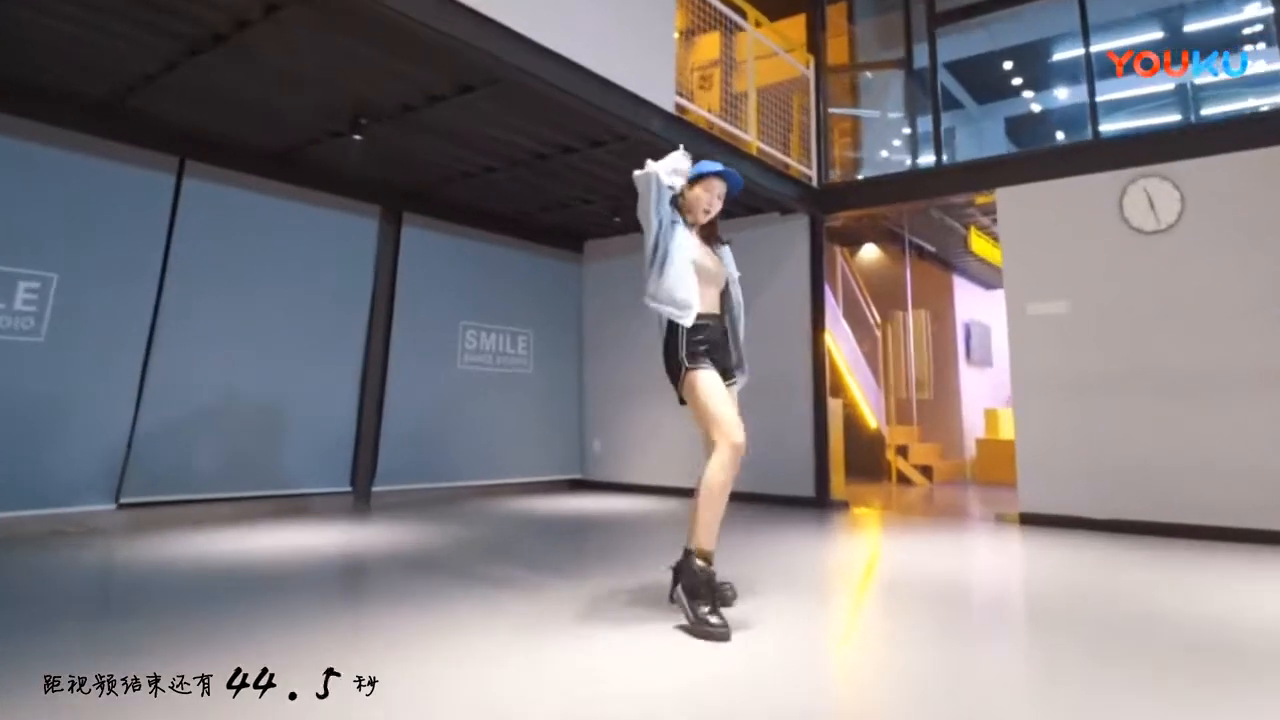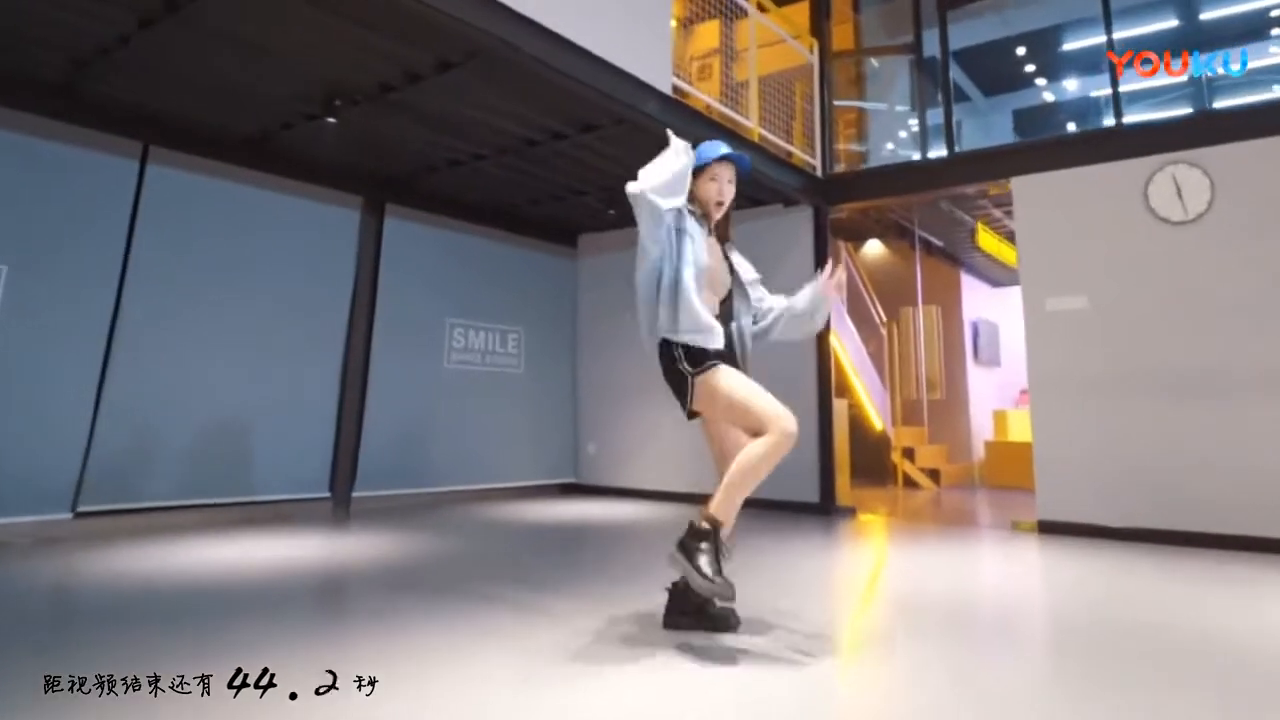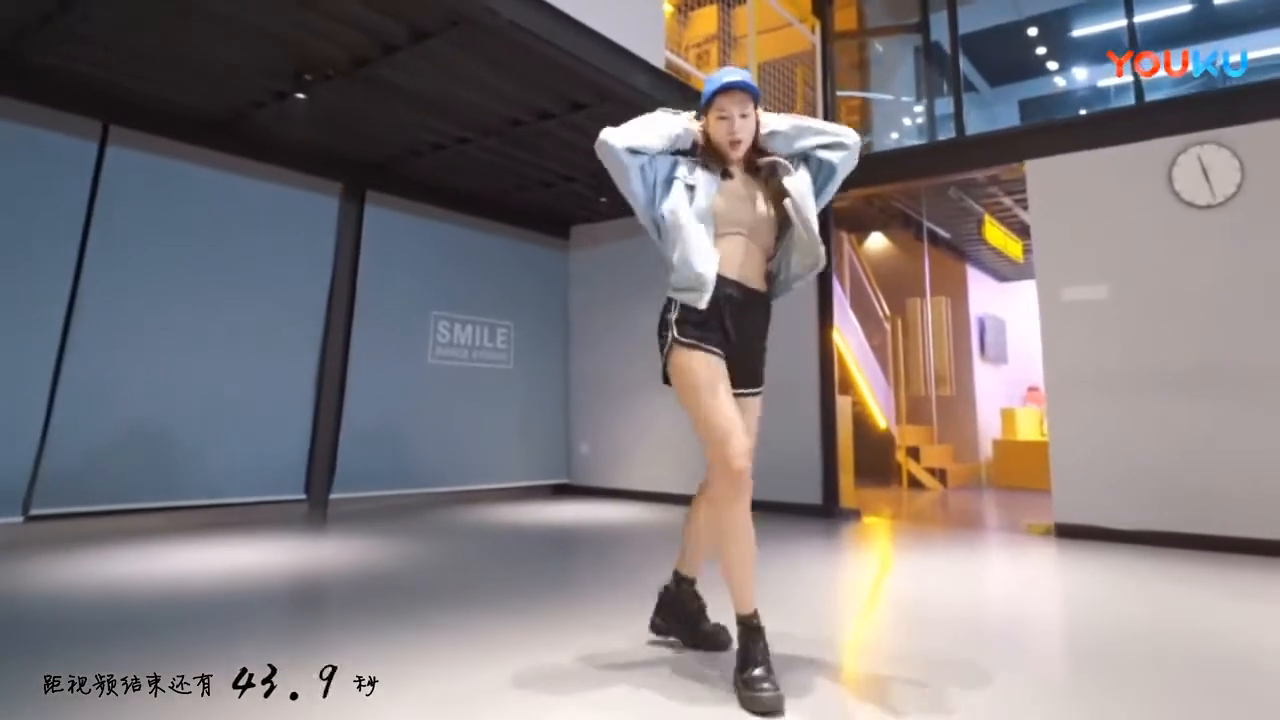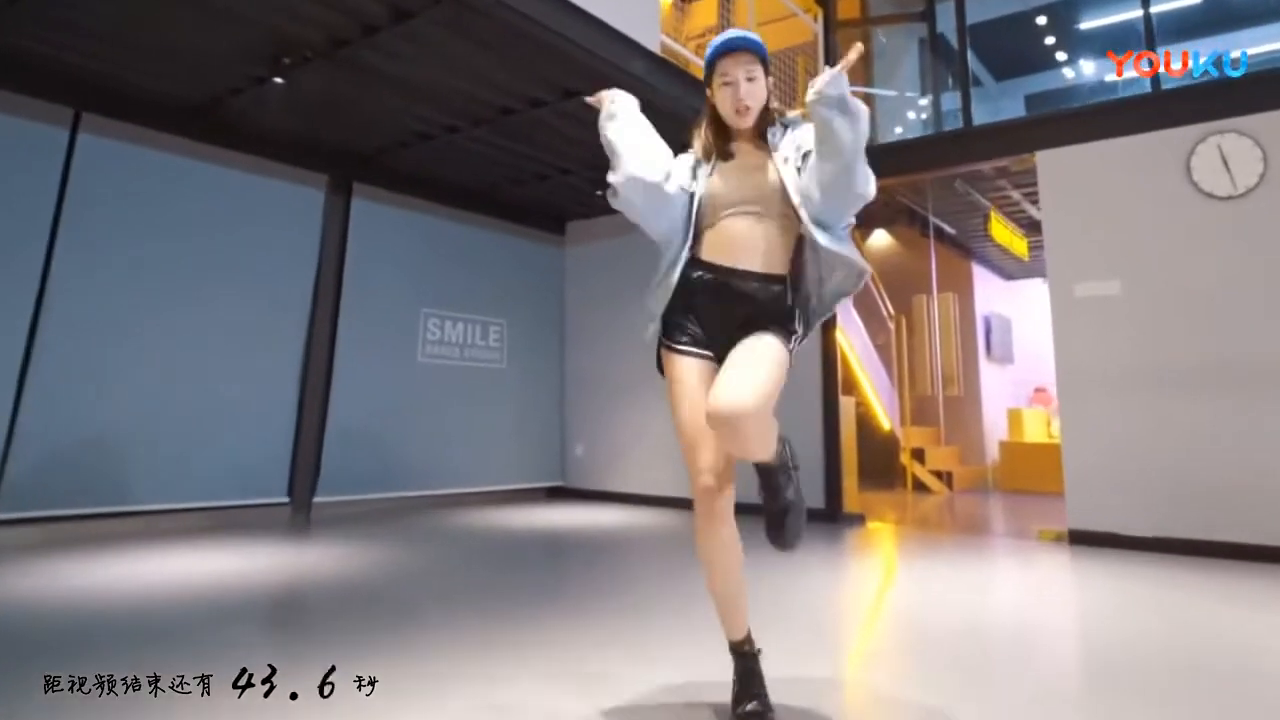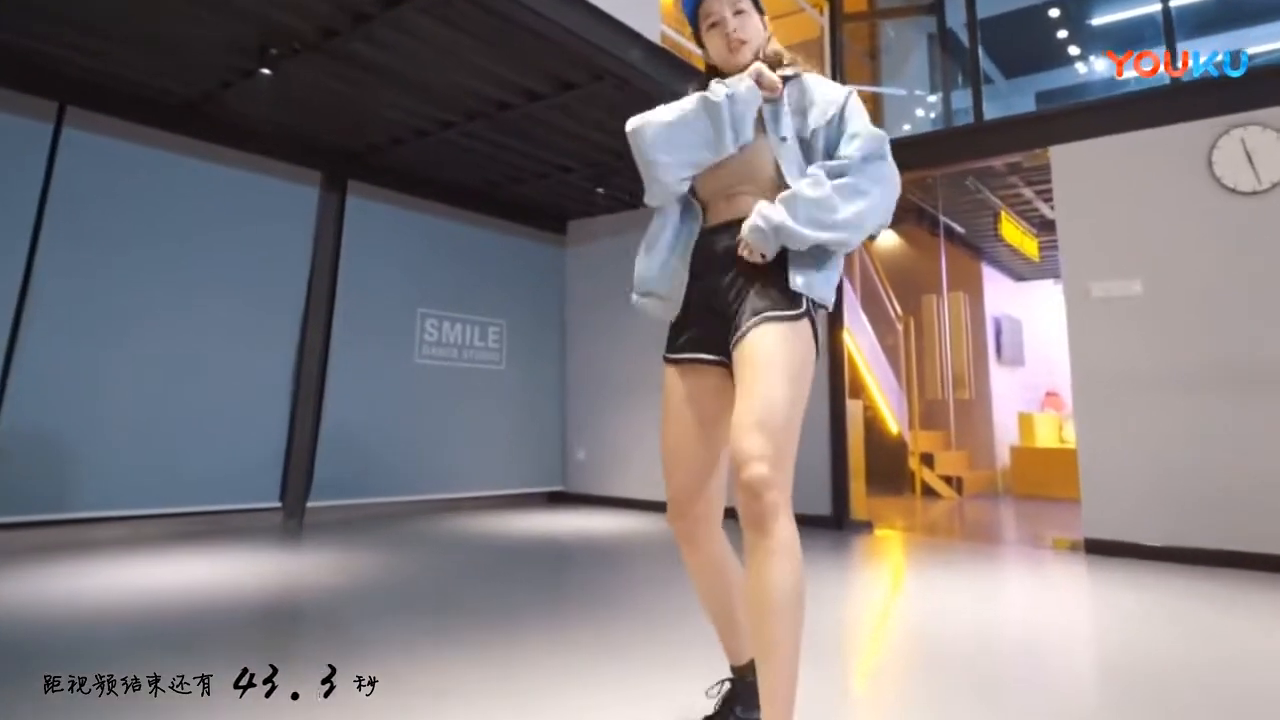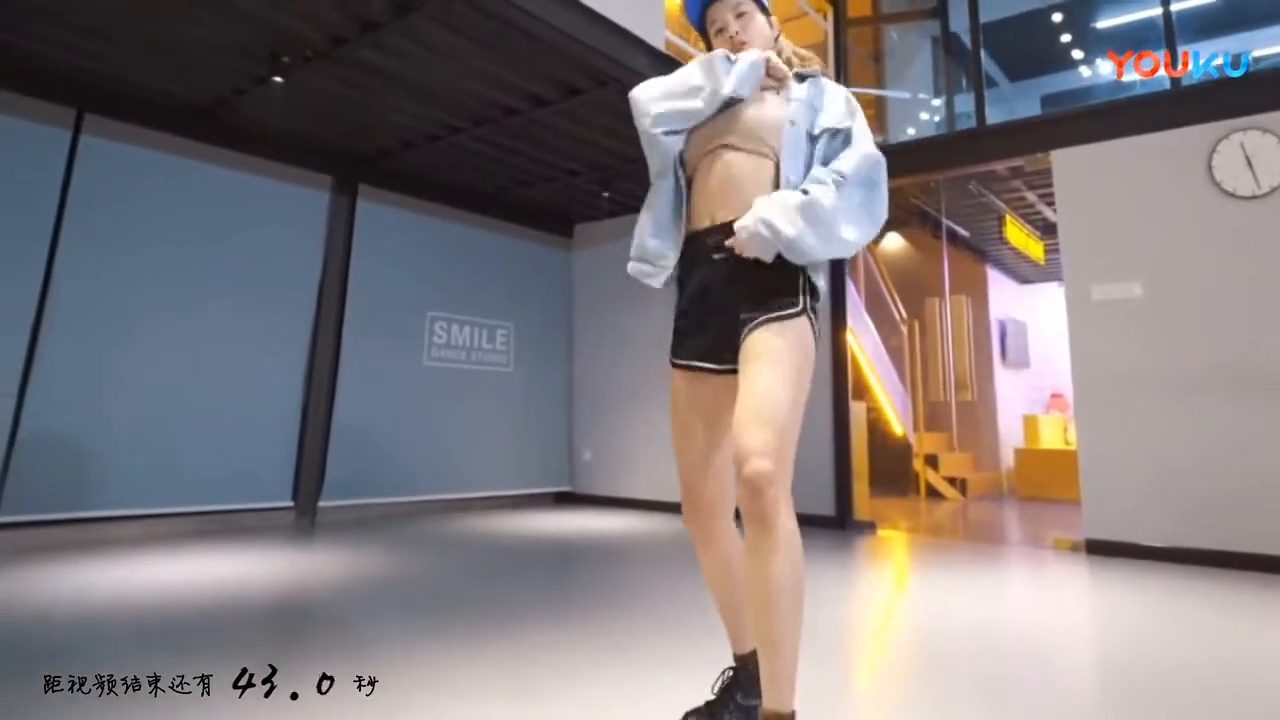
dt=0.3s
person 1, frame 1
left shoulder: (719, 248)
right shoulder: (669, 228)
right elbow: (651, 181)
left wrist: (735, 362)
right wrist: (677, 166)
left hip: (720, 347)
right hip: (689, 342)
left knee: (730, 451)
right knee: (731, 441)
left ankle: (691, 565)
right ankle: (696, 573)
person 1, frame 2
left shoulder: (727, 250)
right shoulder: (676, 229)
left elbow: (762, 314)
right elbow: (646, 196)
left wrist: (816, 296)
right wrist: (677, 159)
left hip: (722, 359)
right hip: (689, 355)
left knee: (740, 480)
right knee: (780, 429)
left ankle: (689, 593)
right ankle: (700, 536)
person 1, frame 3
left shoulder: (781, 180)
right shoulder: (684, 176)
left elbow: (844, 145)
right elbow: (615, 146)
left wrist: (777, 129)
right wrist: (675, 128)
left hip: (747, 336)
right hip: (695, 320)
left knee: (726, 483)
right knee: (733, 468)
left ankle: (677, 600)
right ankle: (751, 639)
person 1, frame 4
left shoulder: (803, 144)
right shoulder: (696, 162)
left elbow: (847, 185)
right elbow: (648, 201)
left wrist: (832, 102)
right wrist: (626, 120)
left hip: (767, 313)
right hip: (695, 311)
left knee: (733, 410)
right knee: (708, 482)
left ankle: (774, 457)
right ankle: (746, 664)
person 1, frame 5
left shoulder: (816, 98)
right shoulder: (701, 115)
left elbow: (870, 178)
right elbow: (654, 150)
left wrist: (777, 226)
right wrist: (738, 98)
left hip: (775, 280)
right hip: (698, 293)
left knee: (761, 482)
right knee: (689, 509)
person 1, frame 6
left shoulder: (819, 97)
right shoulder: (708, 101)
left elbow: (857, 190)
right elbow: (650, 108)
left wrist: (774, 227)
right wrist: (734, 70)
left hip: (775, 279)
right hip: (700, 285)
left knee: (761, 474)
right knee: (703, 505)
